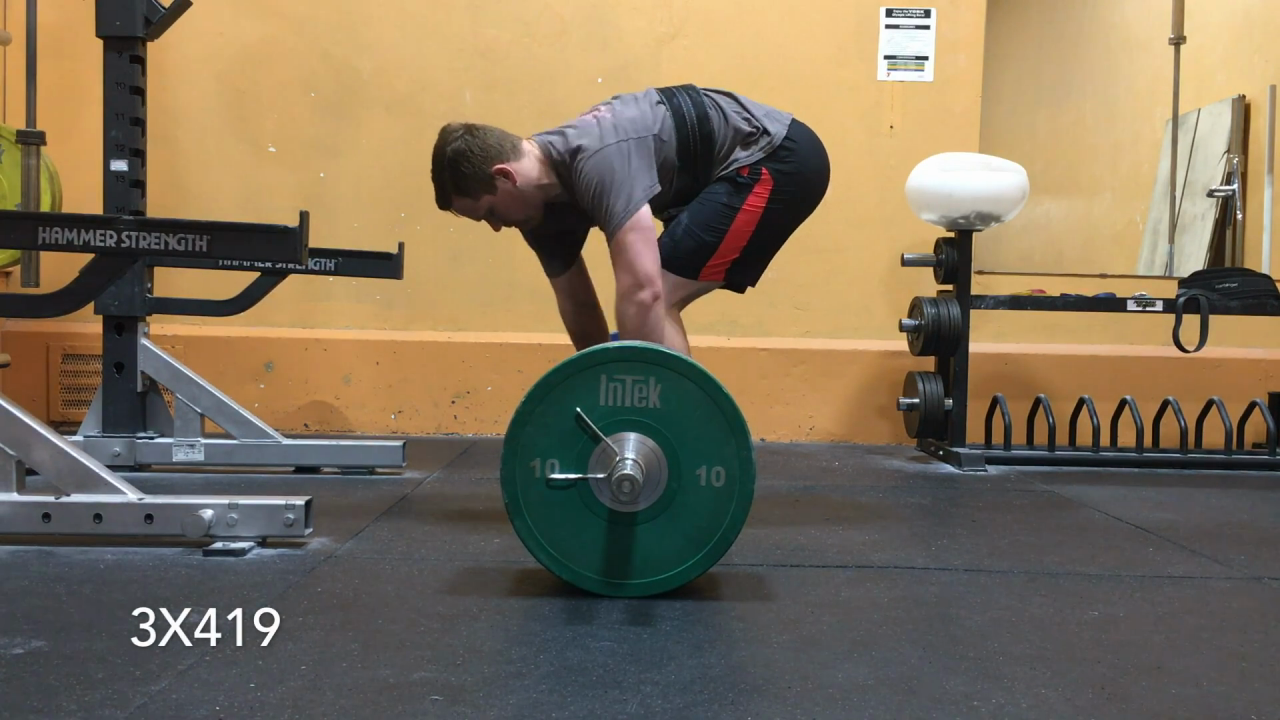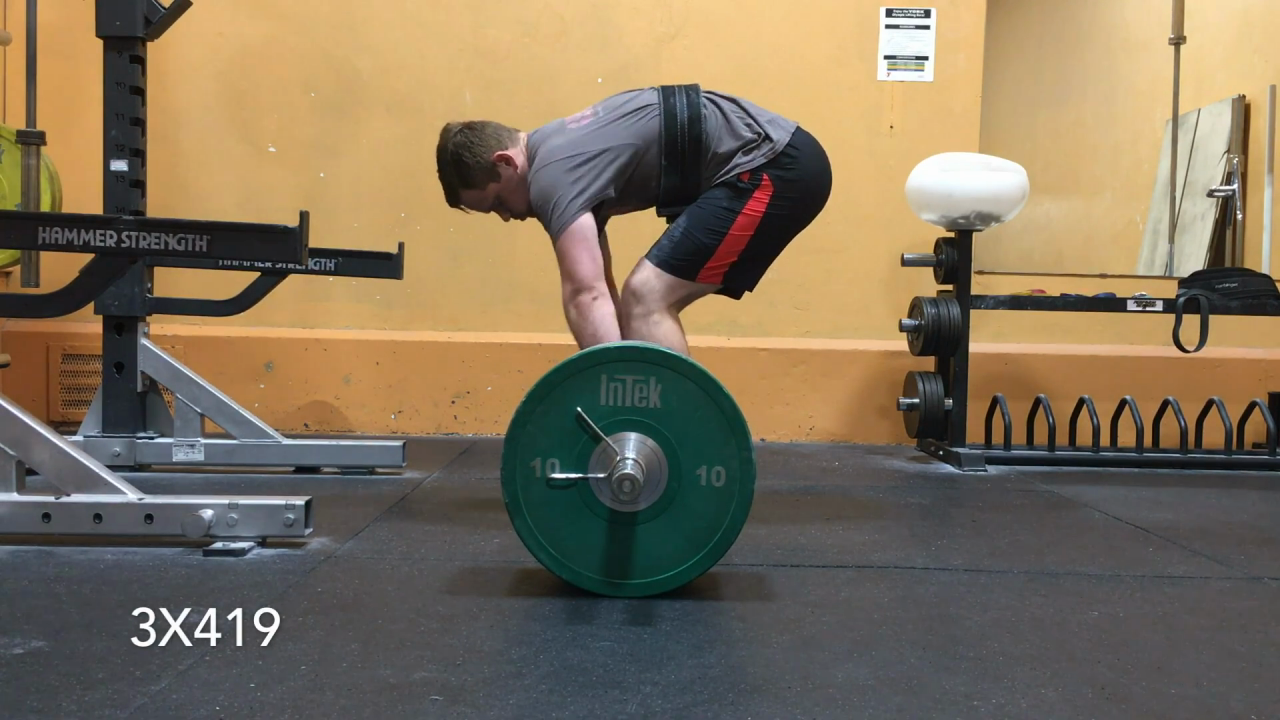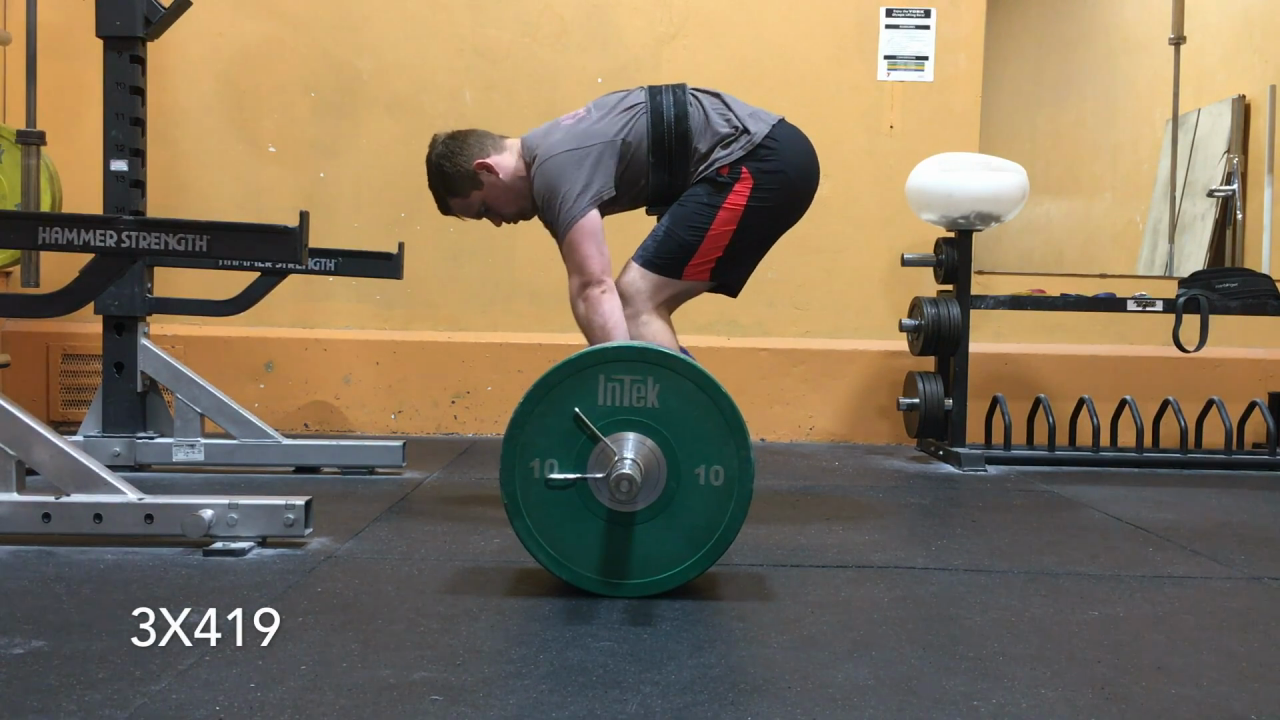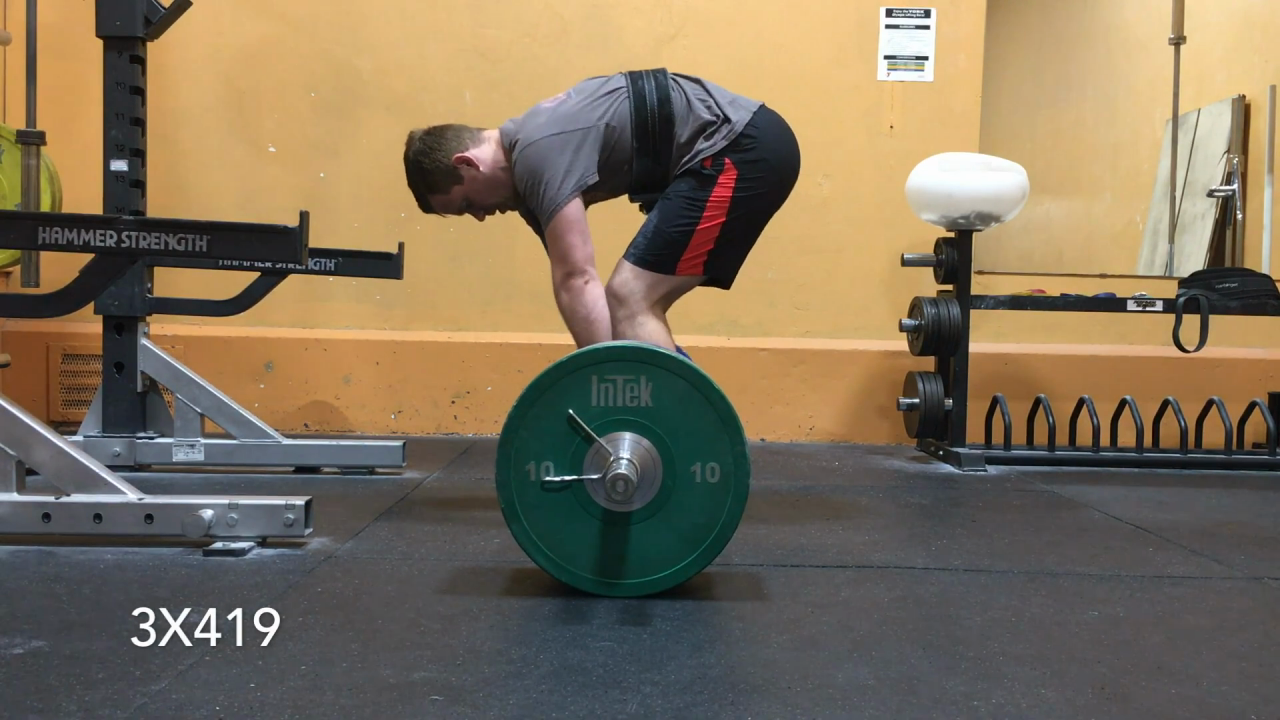
dt=0.5s
person 1, frame 1
left shoulder: (596, 161)
right shoulder: (544, 204)
left elbow: (642, 292)
right elbow: (578, 305)
left hip: (777, 158)
right hip: (765, 161)
left knee: (656, 303)
right knee: (657, 308)
person 1, frame 2
left shoulder: (552, 174)
right shoulder: (563, 161)
left elbow: (585, 294)
right elbow: (596, 293)
left hip: (776, 166)
right hip: (775, 163)
left knee: (646, 300)
right knee: (651, 301)
person 1, frame 3
left shoulder: (555, 167)
right shoulder: (553, 168)
left elbow: (593, 288)
right elbow: (589, 287)
left hip: (761, 160)
right hip: (768, 159)
left knee: (637, 300)
right knee: (643, 304)
person 1, frame 4
left shoulder: (536, 154)
right shoulder: (529, 163)
left elbow: (576, 278)
right elbow: (573, 280)
left hip: (743, 149)
right hip: (751, 146)
left knee: (630, 298)
right knee: (635, 300)
